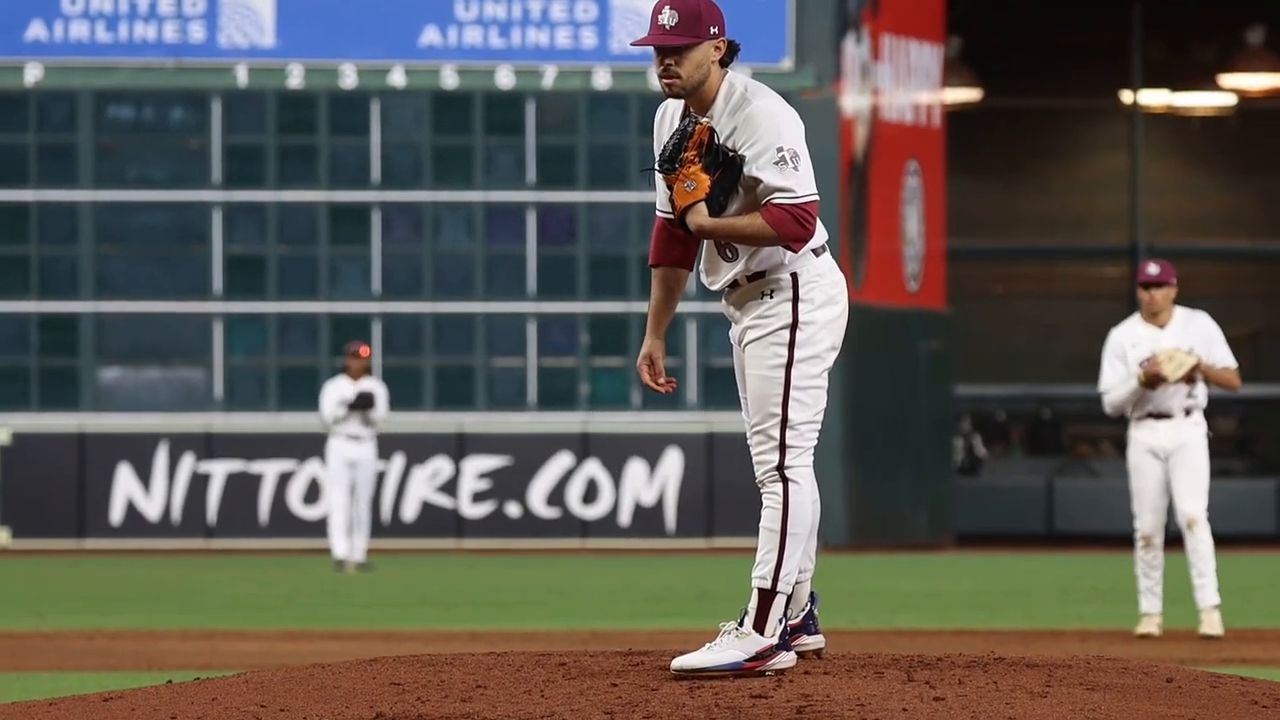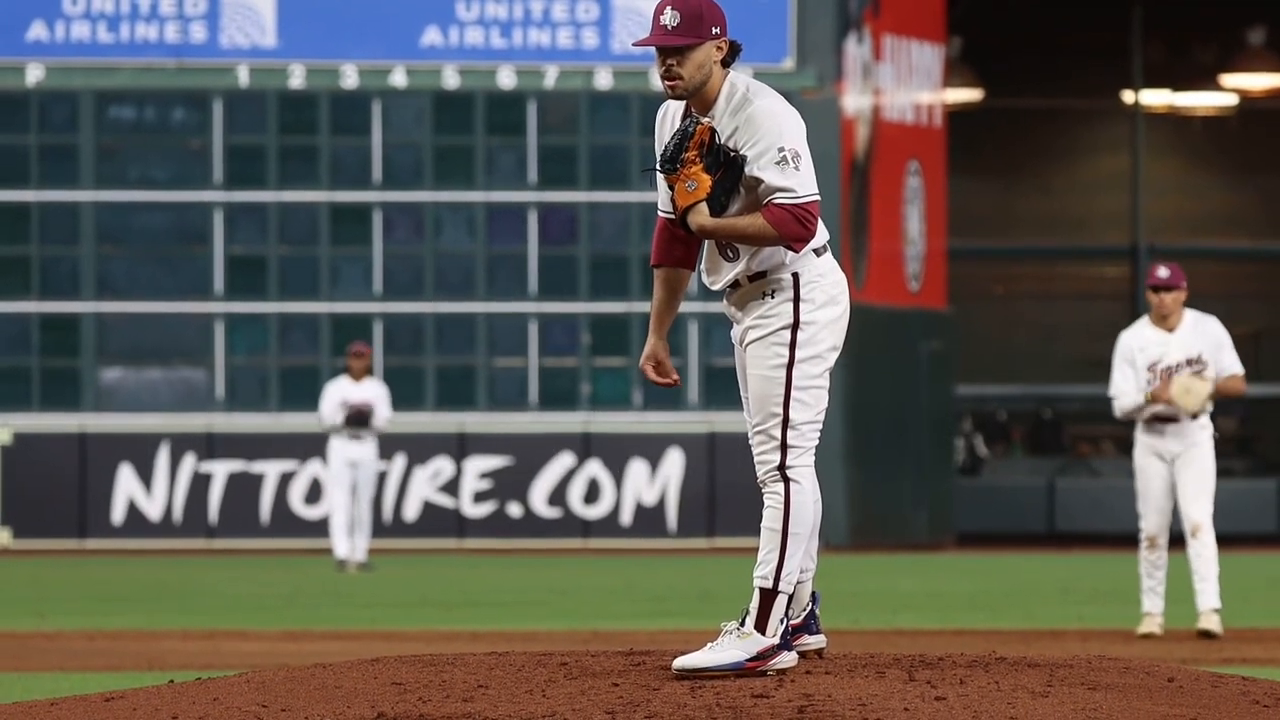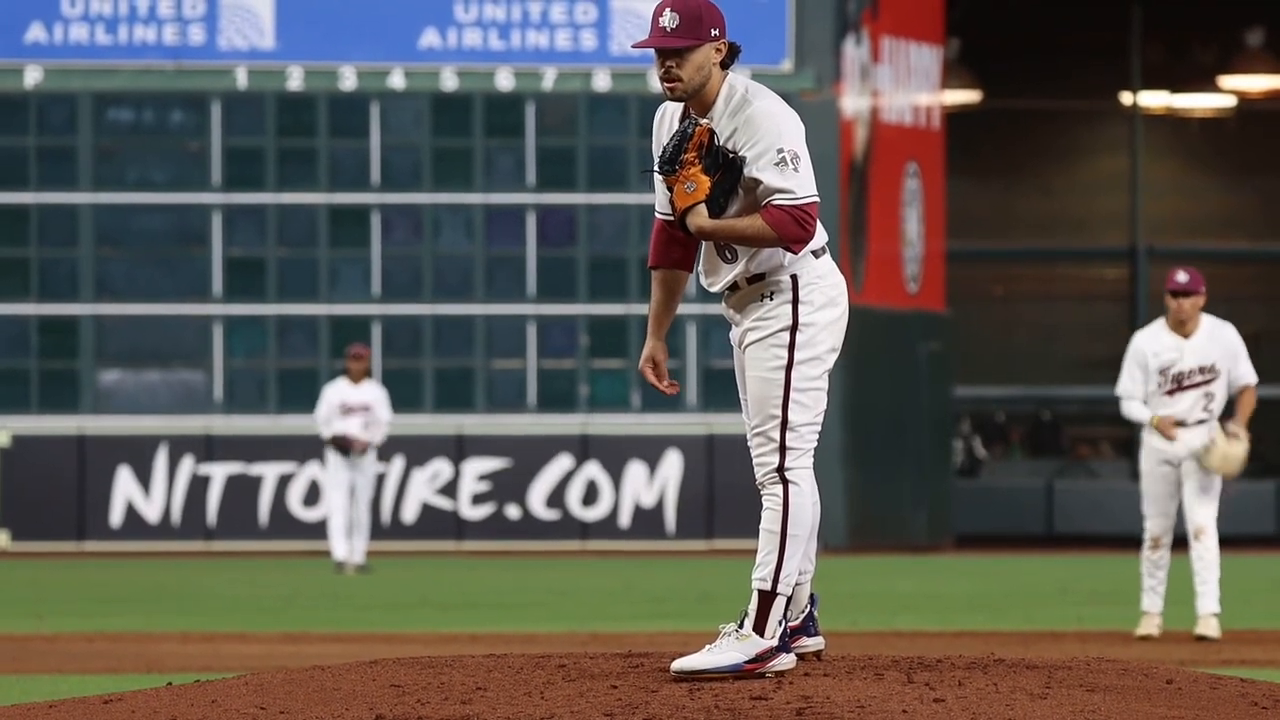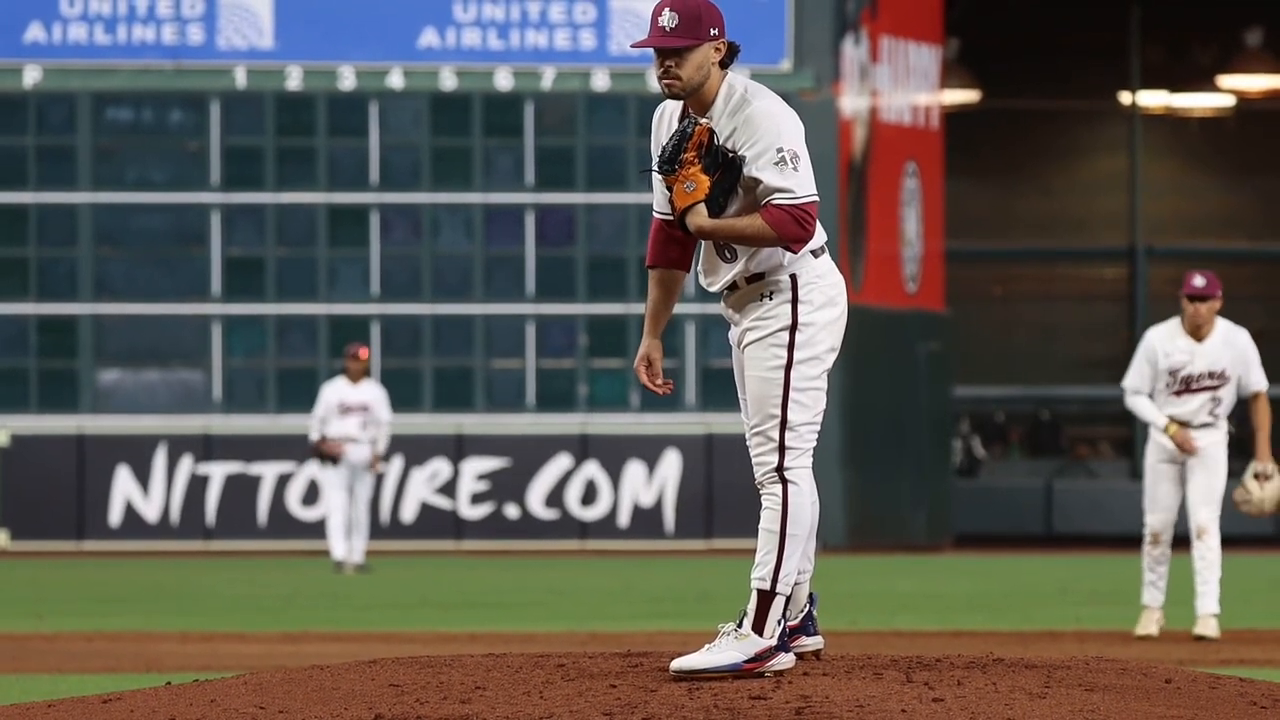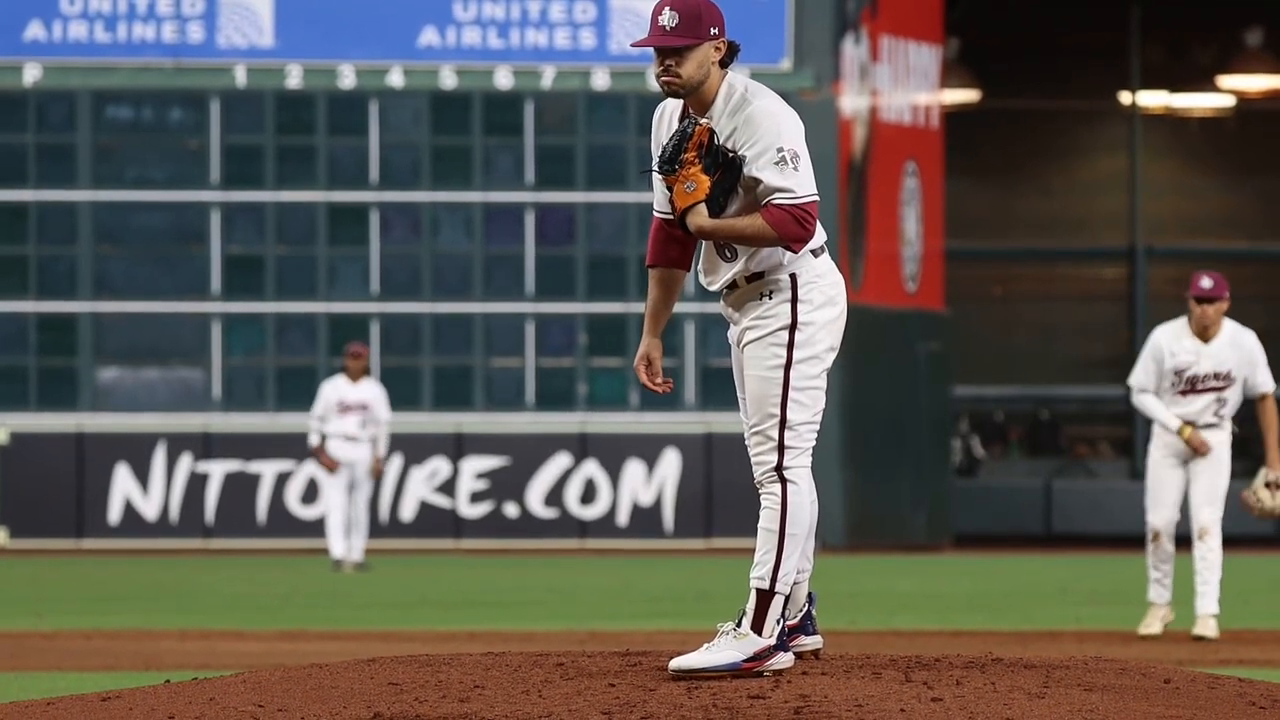
dt=0.2s
person 1, frame 1
left shoulder: (761, 113)
right shoulder: (670, 118)
left elbow: (797, 220)
right elbow: (671, 229)
left wrist: (707, 223)
right wrist: (655, 332)
left hip: (794, 294)
right hip: (745, 301)
left knee: (782, 461)
right knee: (777, 461)
left ankle: (764, 633)
right ankle: (796, 614)
person 1, frame 2
left shoulder: (762, 113)
right shoulder: (671, 118)
left elbow: (798, 221)
right elbow: (674, 230)
left wrist: (709, 223)
right wrist: (658, 332)
left hip: (795, 295)
right hip: (747, 301)
left knee: (783, 461)
right knee: (779, 460)
left ankle: (766, 634)
right ankle: (798, 614)
person 1, frame 3
left shoulder: (759, 115)
right shoulder: (669, 121)
left elbow: (797, 223)
right elbow: (671, 233)
left wrist: (708, 225)
right wrist: (656, 335)
left hip: (793, 297)
right hip: (745, 303)
left knee: (781, 463)
right knee: (777, 463)
left ankle: (764, 635)
right ankle: (796, 617)
person 1, frame 4
left shoulder: (760, 115)
right shoulder: (668, 120)
left elbow: (796, 222)
right elbow: (669, 232)
left wrist: (706, 225)
right wrist: (652, 334)
left hip: (793, 297)
right hip: (744, 303)
left knee: (780, 463)
right knee: (776, 463)
left ankle: (763, 635)
right ankle: (795, 616)
person 1, frame 5
left shoulder: (761, 114)
right shoulder: (668, 119)
left elbow: (798, 221)
right elbow: (669, 231)
left wrist: (707, 224)
right wrist: (651, 332)
left hip: (793, 296)
right hip: (744, 301)
left knee: (780, 462)
right knee: (775, 462)
left ankle: (763, 634)
right ankle: (794, 615)
person 2, frame 1
left shoulder: (1200, 324)
right shoulder: (1121, 336)
left elbow: (1233, 380)
right elbow: (1111, 404)
left wrist: (1202, 366)
right wrist: (1142, 379)
left hip: (1188, 430)
right hip: (1144, 435)
left knee: (1192, 515)
right knee: (1148, 526)
left ankle: (1209, 608)
right ankle: (1151, 613)
person 2, frame 2
left shoulder: (1209, 328)
right shoulder: (1130, 339)
left elbow: (1238, 382)
right elbow: (1120, 406)
left wrist: (1213, 385)
right wrist: (1148, 398)
left hip: (1196, 434)
right hip: (1150, 437)
left knee: (1197, 519)
right knee: (1152, 527)
left ankle: (1209, 610)
right ankle: (1152, 612)
person 2, frame 3
left shoulder: (1225, 335)
right shoulder: (1144, 341)
left elbow: (1247, 388)
right elbow: (1128, 402)
left wrist: (1238, 422)
right wrist: (1154, 420)
left hip: (1203, 438)
right hip: (1158, 439)
left knee: (1201, 523)
right knee: (1156, 529)
left ankle: (1208, 614)
right ankle: (1151, 613)
person 2, frame 4
left shoulder: (1238, 340)
right shoulder: (1156, 339)
left elbow: (1258, 395)
right elbow: (1134, 396)
left wrist: (1262, 449)
right wrist: (1170, 428)
left hip: (1210, 438)
right hip: (1164, 437)
left knee: (1204, 523)
right knee: (1157, 524)
left ankle: (1207, 614)
right ankle: (1153, 607)
person 2, frame 5
left shoulder: (1245, 342)
right shoulder: (1163, 338)
right elbow: (1140, 394)
right wrist: (1182, 429)
left hip: (1215, 437)
right hip: (1168, 436)
left knee: (1206, 524)
right knee: (1160, 522)
left ankle: (1207, 614)
right ankle: (1160, 605)
person 3, frame 1
left shoulder: (866, 39)
right shoulder: (849, 42)
left elbow: (869, 81)
right elbow: (847, 85)
left wrist: (864, 112)
left hip: (863, 116)
right hip: (852, 115)
left knee: (862, 187)
right knee: (852, 188)
left ankle: (860, 269)
right ankle: (854, 268)
person 3, frame 2
left shoulder: (868, 38)
right shoulder: (850, 42)
left elbow: (871, 81)
right elbow: (849, 86)
left wrist: (866, 107)
left hip: (865, 116)
right hip: (853, 117)
left knee: (863, 186)
right knee: (854, 186)
left ankle: (861, 268)
right ankle: (856, 267)
person 3, frame 3
left shoulder: (866, 39)
right shoulder: (849, 43)
left elbow: (868, 82)
right elbow: (847, 86)
left wrist: (865, 107)
left hip: (863, 116)
right hip: (851, 117)
left knee: (861, 187)
right knee: (852, 186)
left ankle: (860, 268)
right ankle: (854, 268)
person 3, frame 4
left shoulder: (865, 39)
right shoulder: (848, 43)
left elbow: (868, 81)
right elbow: (846, 87)
left wrist: (863, 109)
left hip: (861, 117)
right hip: (851, 117)
left knee: (860, 189)
right knee: (851, 187)
left ankle: (859, 270)
right ankle: (853, 271)
person 3, frame 5
left shoulder: (865, 39)
right shoulder: (848, 43)
left elbow: (868, 82)
right elbow: (846, 85)
left wrist: (864, 106)
left hip: (861, 115)
right hip: (850, 116)
left knee: (860, 188)
right knee: (850, 189)
left ankle: (858, 270)
right ankle: (853, 270)
person 4, frame 1
left shoulder: (377, 387)
right shoulder: (333, 386)
left elbow: (379, 419)
right elbow: (327, 417)
left wrist: (369, 407)
right wrist: (349, 407)
left hip: (366, 449)
right hip: (339, 447)
left knee: (363, 504)
right knee: (338, 502)
left ankle: (359, 556)
right ankle: (341, 556)
person 4, frame 2
left shoulder: (378, 388)
right shoulder: (333, 386)
left elbow: (384, 420)
right elbow: (325, 418)
left wrist: (367, 418)
right wrist: (346, 417)
left hip: (367, 448)
right hip: (340, 447)
left knee: (364, 504)
right knee: (339, 502)
left ankle: (360, 556)
right ankle: (342, 556)
person 4, frame 3
left shoulder: (377, 391)
right shoulder: (332, 388)
left elbow: (384, 423)
right elbow: (321, 420)
left wrist: (370, 443)
right wrist: (333, 438)
left hip: (367, 453)
right hip: (338, 451)
left knee: (363, 506)
right knee: (338, 505)
left ankle: (359, 559)
right ankle: (340, 558)
person 4, frame 4
left shoulder: (376, 390)
right shoulder: (330, 388)
left elbow: (384, 424)
right elbow: (317, 419)
left wrist: (378, 455)
right wrist: (317, 443)
left hip: (364, 452)
right hip: (336, 451)
left knee: (362, 506)
right knee: (336, 504)
left ankle: (358, 558)
right ankle: (339, 557)
person 4, frame 5
left shoulder: (376, 389)
right shoulder: (330, 386)
left elbow: (383, 424)
right elbow: (316, 418)
left wrist: (380, 458)
right wrist: (316, 448)
left hip: (364, 451)
right hip: (335, 449)
left knee: (361, 505)
right knee: (336, 503)
left ankle: (357, 557)
right ankle: (338, 556)
